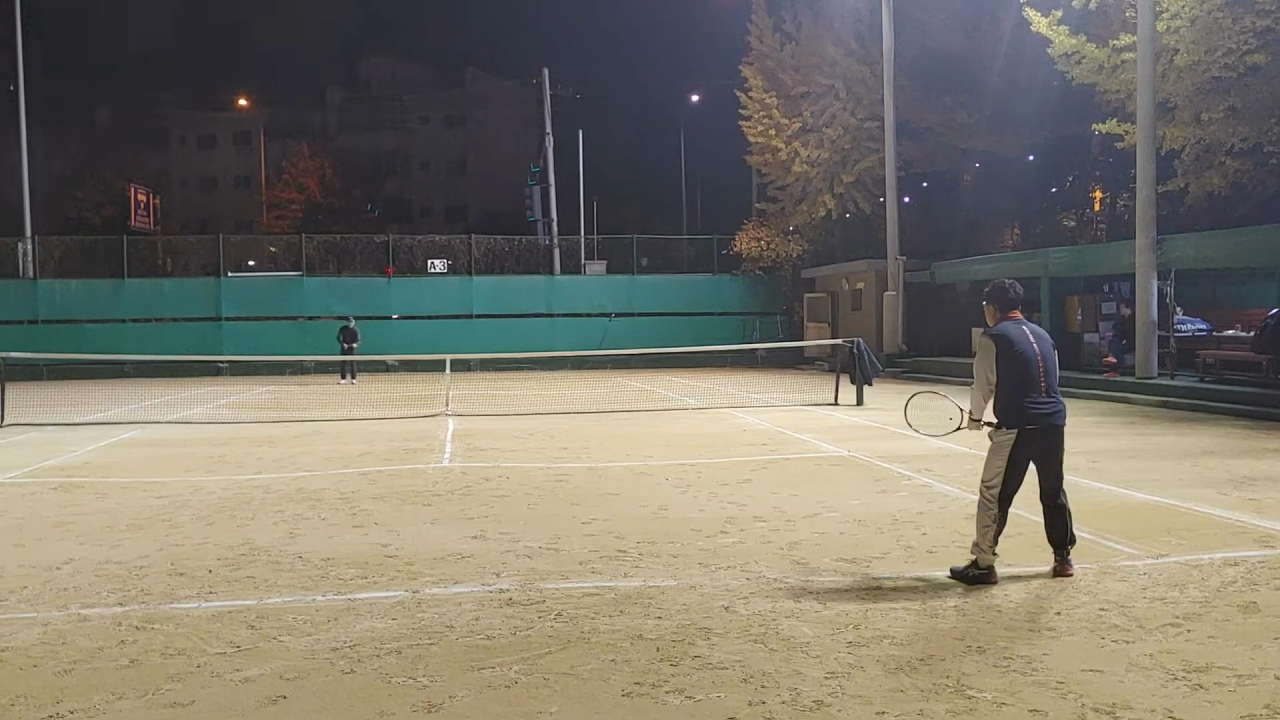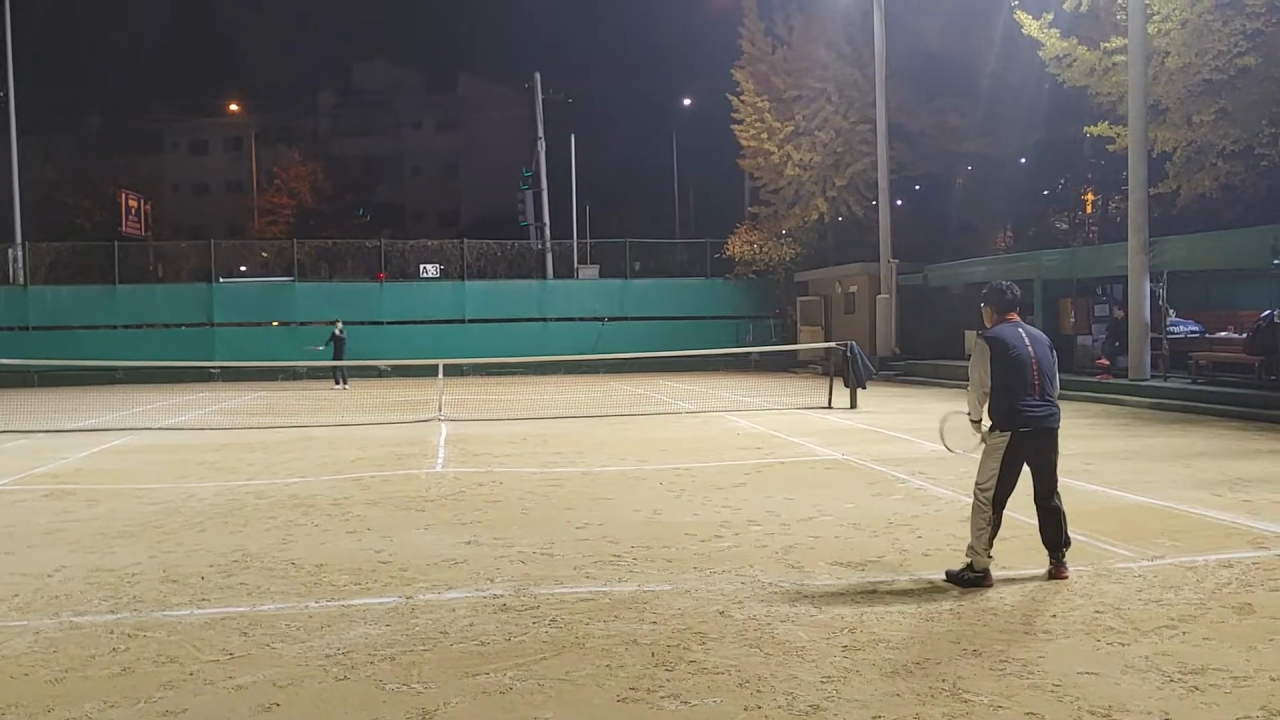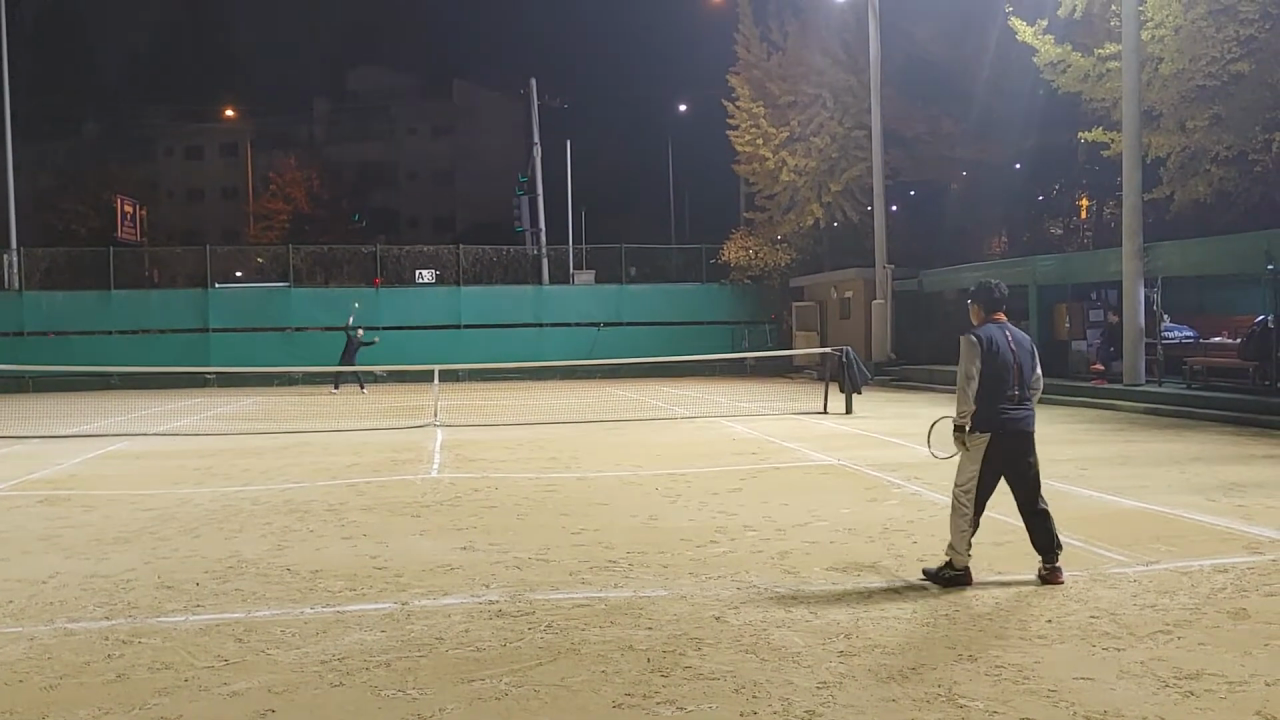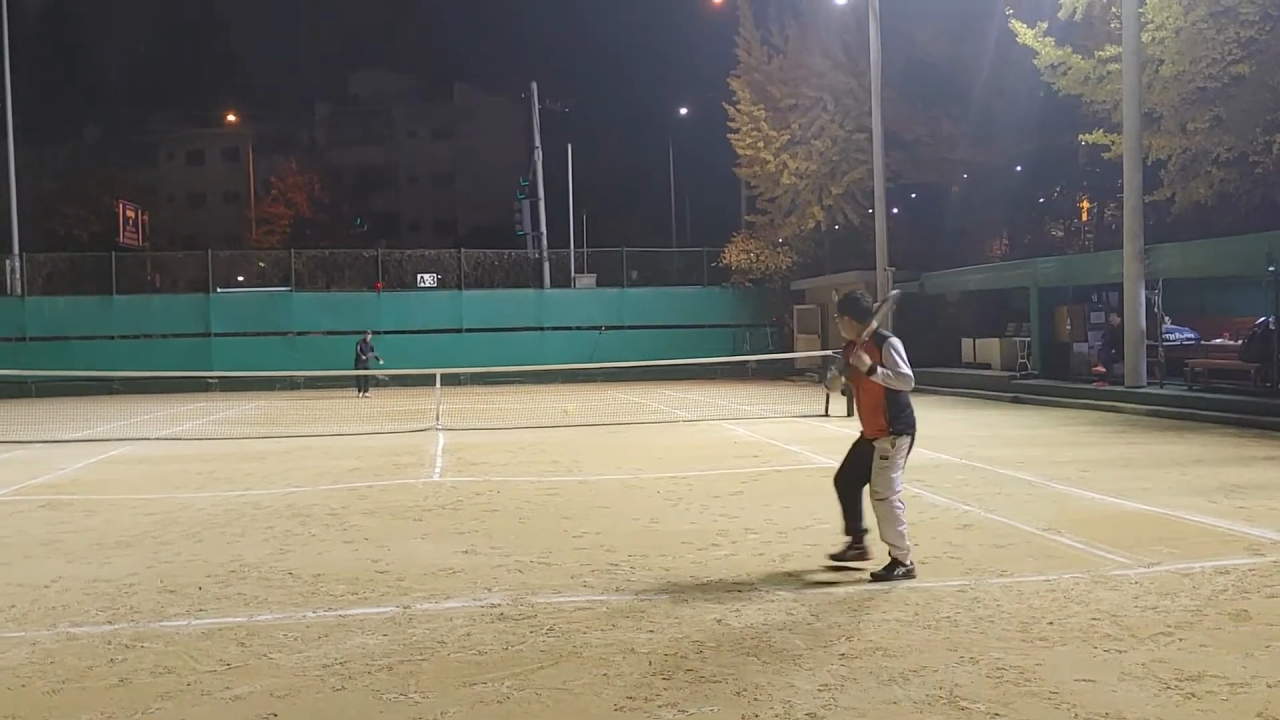
dt=1s
person 1, frame 1
left shoulder: (994, 337)
right shoulder: (1042, 335)
left elbow: (984, 384)
right elbow: (1049, 382)
left wrist: (975, 416)
left hip: (1017, 427)
right hip: (1053, 422)
left knee: (994, 495)
right knee: (1053, 492)
left ankle: (983, 564)
right ankle: (1063, 558)
person 1, frame 2
left shoulder: (990, 340)
right shoulder: (1042, 338)
left elbow: (979, 387)
right elbow: (1054, 386)
left wrist: (975, 417)
left hip: (1011, 429)
right hip: (1047, 425)
left knee: (988, 498)
right knee: (1048, 494)
left ankle: (979, 567)
right ankle: (1059, 560)
person 1, frame 3
left shoulder: (976, 338)
right shoulder: (1024, 339)
left elbow: (968, 388)
right elbow: (1036, 386)
left wrist: (960, 425)
left hip: (990, 431)
right hip: (1023, 429)
left knee: (967, 497)
right knee: (1030, 497)
left ankle: (958, 566)
right ankle: (1051, 565)
person 1, frame 4
left shoulder: (888, 342)
right shoulder: (852, 349)
left elbow: (906, 381)
left wrist: (871, 370)
left hip: (895, 434)
right hip: (871, 433)
left knee: (884, 496)
right knee: (845, 481)
left ankle: (903, 562)
right ankle: (857, 544)
